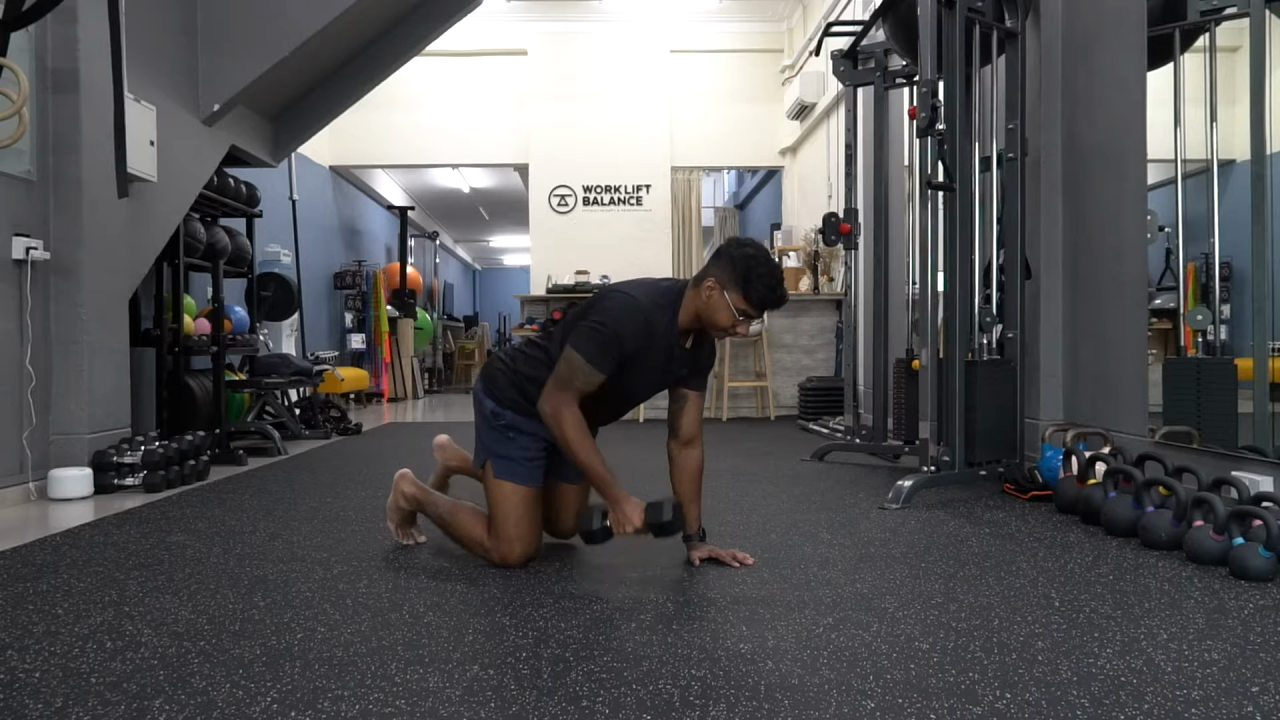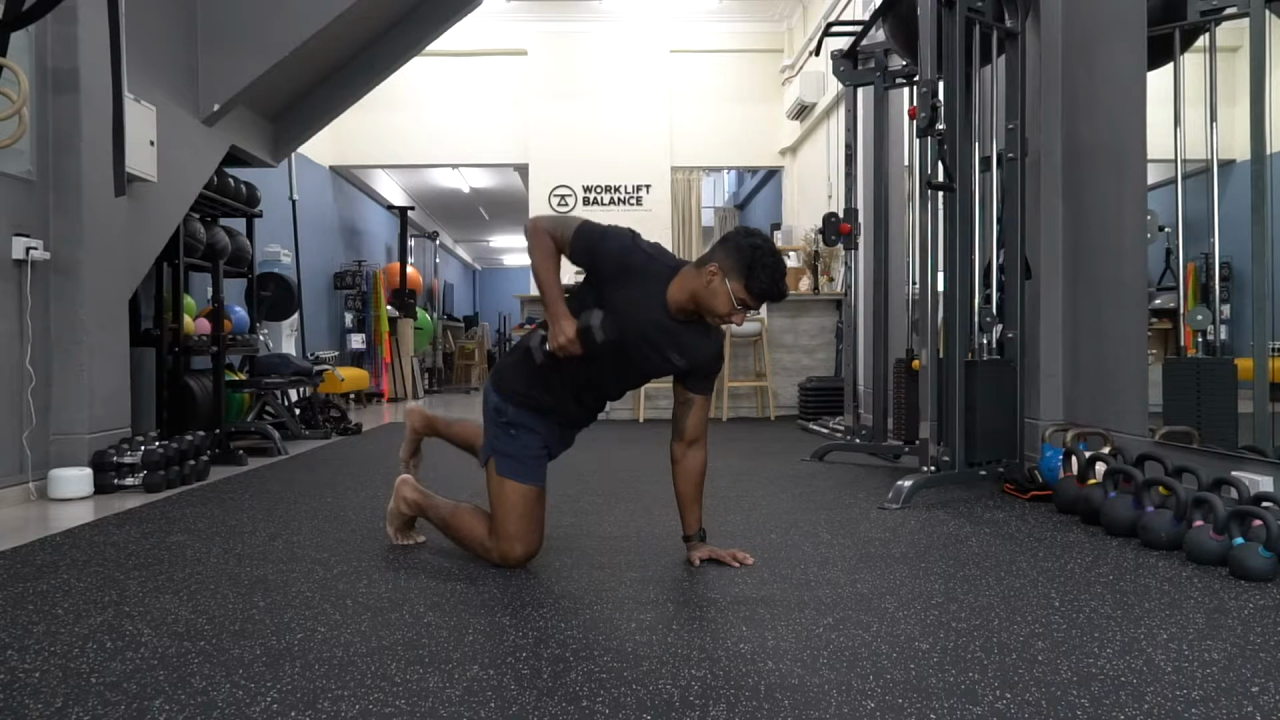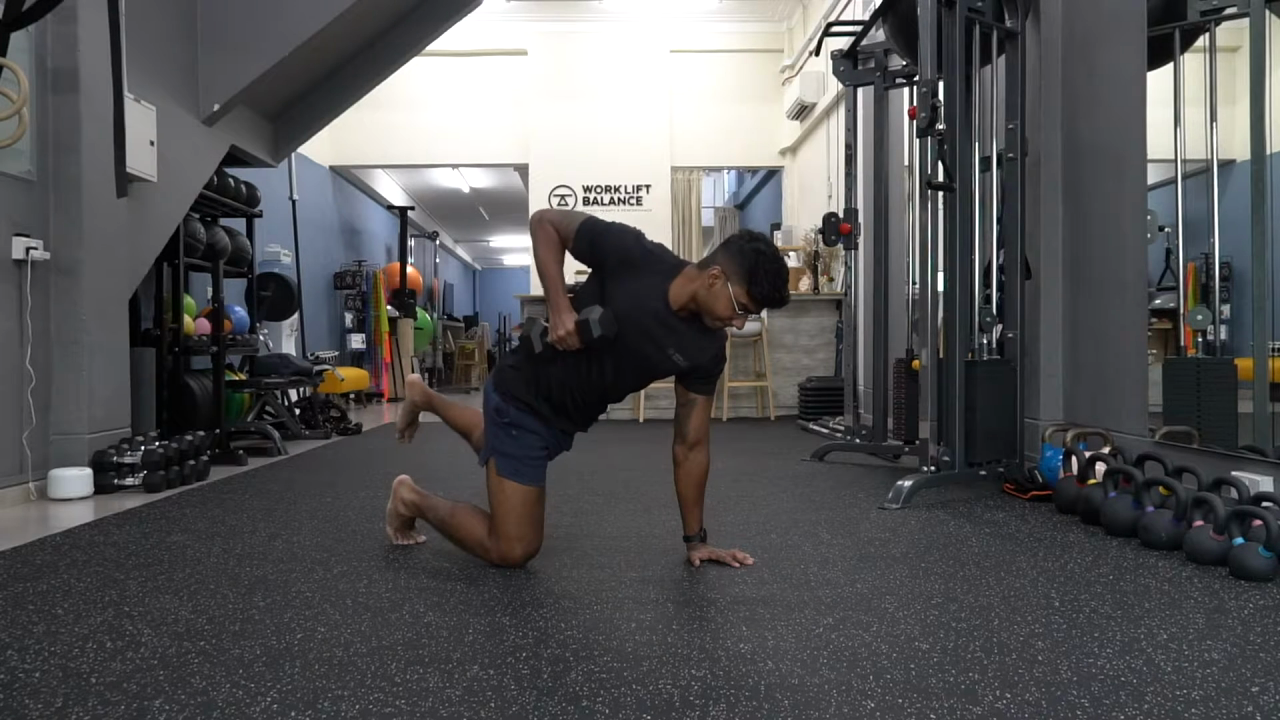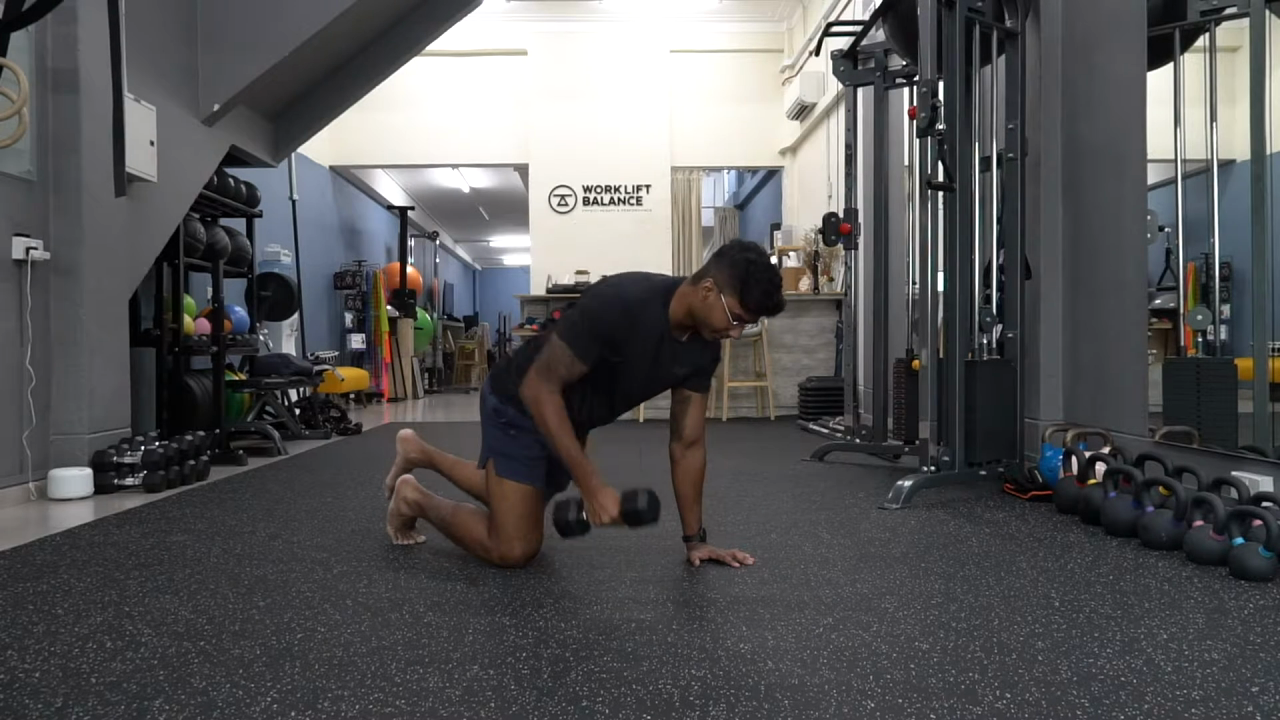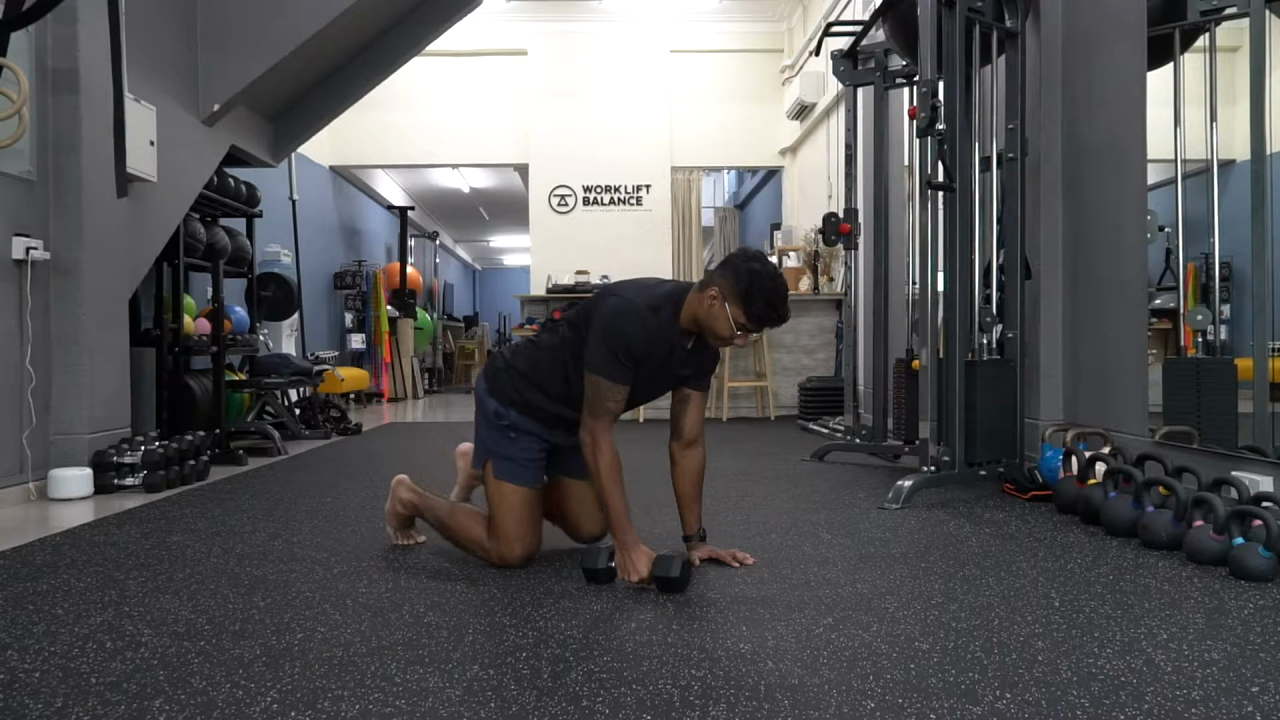
dt=0.7s
person 1, frame 1
left shoulder: (700, 346)
right shoulder: (631, 311)
left elbow: (685, 442)
right elbow: (556, 403)
left wrist: (695, 538)
right wrist: (616, 497)
left hip: (564, 415)
right hip: (514, 402)
left knee: (562, 526)
right knee: (513, 550)
left ankle: (457, 458)
right ankle: (412, 493)
person 1, frame 2
left shoulder: (705, 346)
right shoulder: (630, 260)
left elbow: (688, 443)
right elbow: (540, 230)
left wrist: (695, 539)
right wrist: (558, 316)
left hip: (570, 414)
right hip: (523, 396)
left knee: (512, 466)
right knee: (513, 550)
left ankle: (425, 422)
right ankle: (414, 498)
person 1, frame 3
left shoulder: (707, 348)
right shoulder: (631, 256)
left elbow: (690, 444)
right elbow: (544, 223)
left wrist: (695, 540)
right wrist: (560, 308)
left hip: (571, 415)
right hip: (523, 396)
left knee: (504, 457)
right knee: (512, 550)
left ankle: (424, 397)
right ankle: (412, 498)
person 1, frame 4
left shoulder: (703, 349)
right shoulder: (621, 303)
left elbow: (687, 443)
right elbow: (538, 387)
left wrist: (695, 539)
right wrist: (592, 486)
left hip: (567, 422)
right hip: (518, 405)
left knee: (518, 505)
right knee: (514, 550)
left ankle: (419, 453)
right ankle: (414, 499)
person 1, frame 5
left shoulder: (703, 346)
right shoulder: (630, 315)
left elbow: (687, 442)
right elbow: (596, 434)
left wrist: (695, 539)
right wrist: (628, 544)
left hip: (568, 414)
right hip: (514, 401)
left knee: (589, 529)
right knee: (512, 551)
left ankle: (481, 471)
right ankle: (410, 498)
